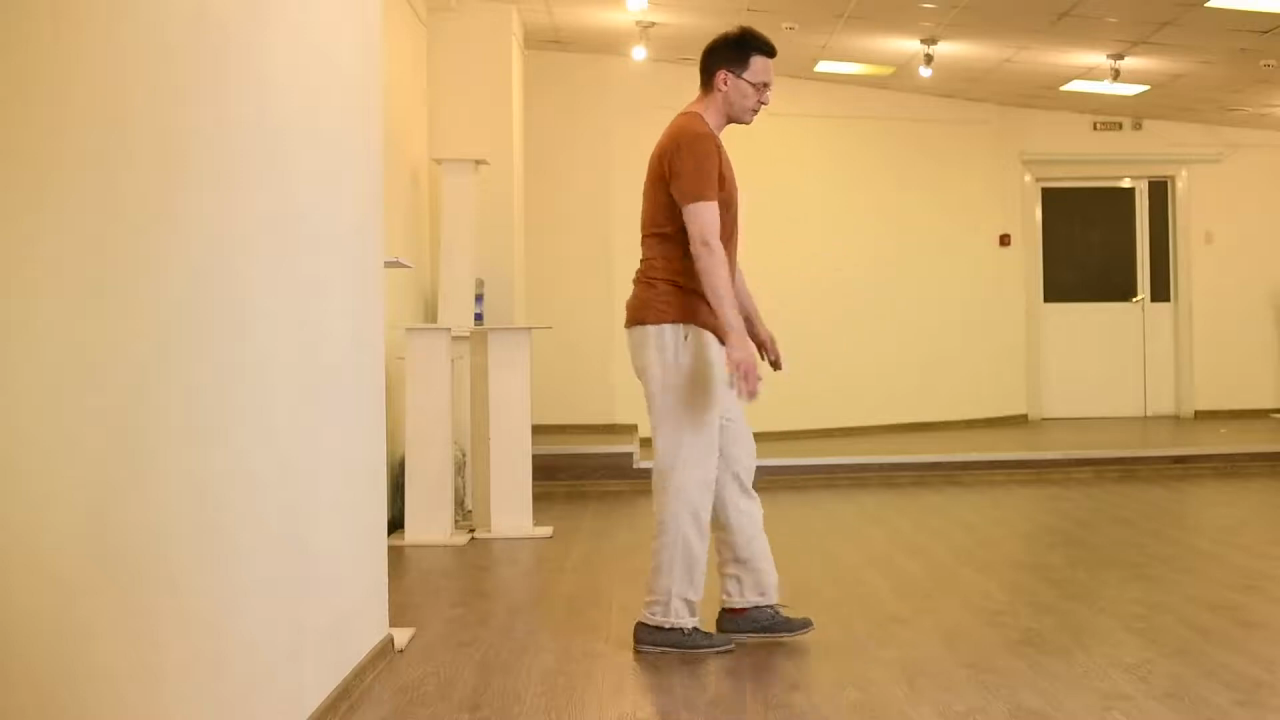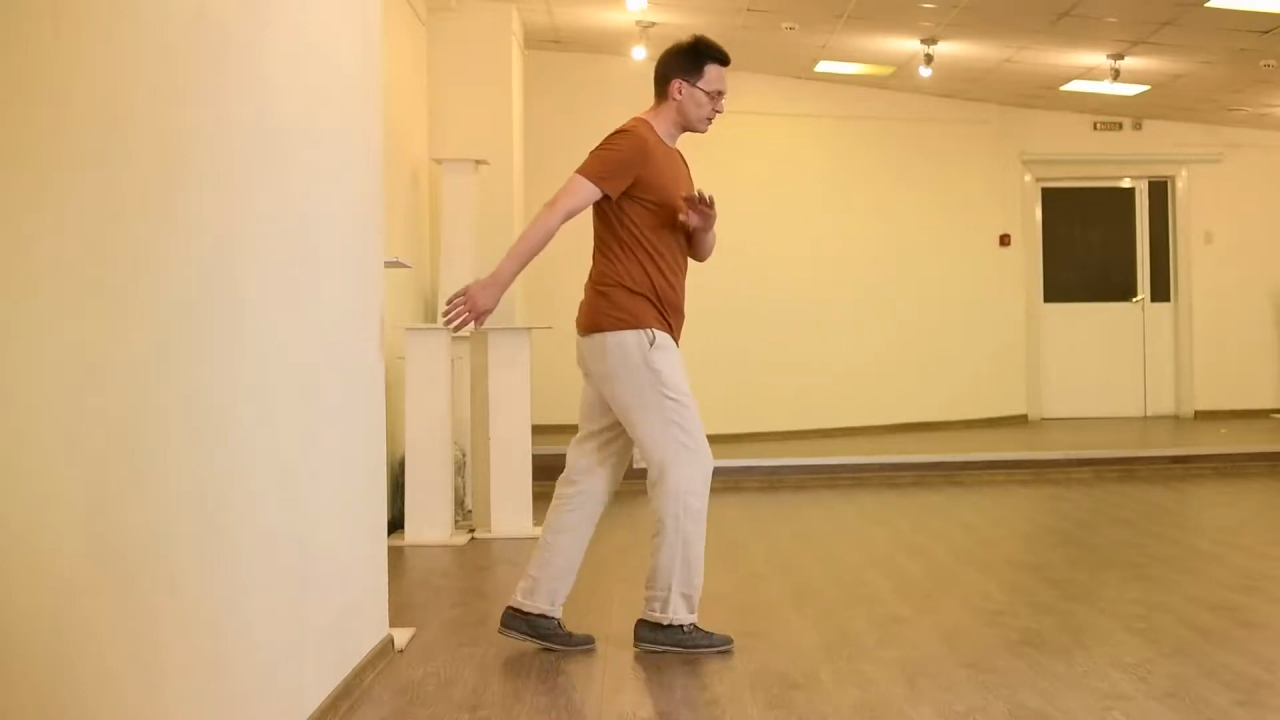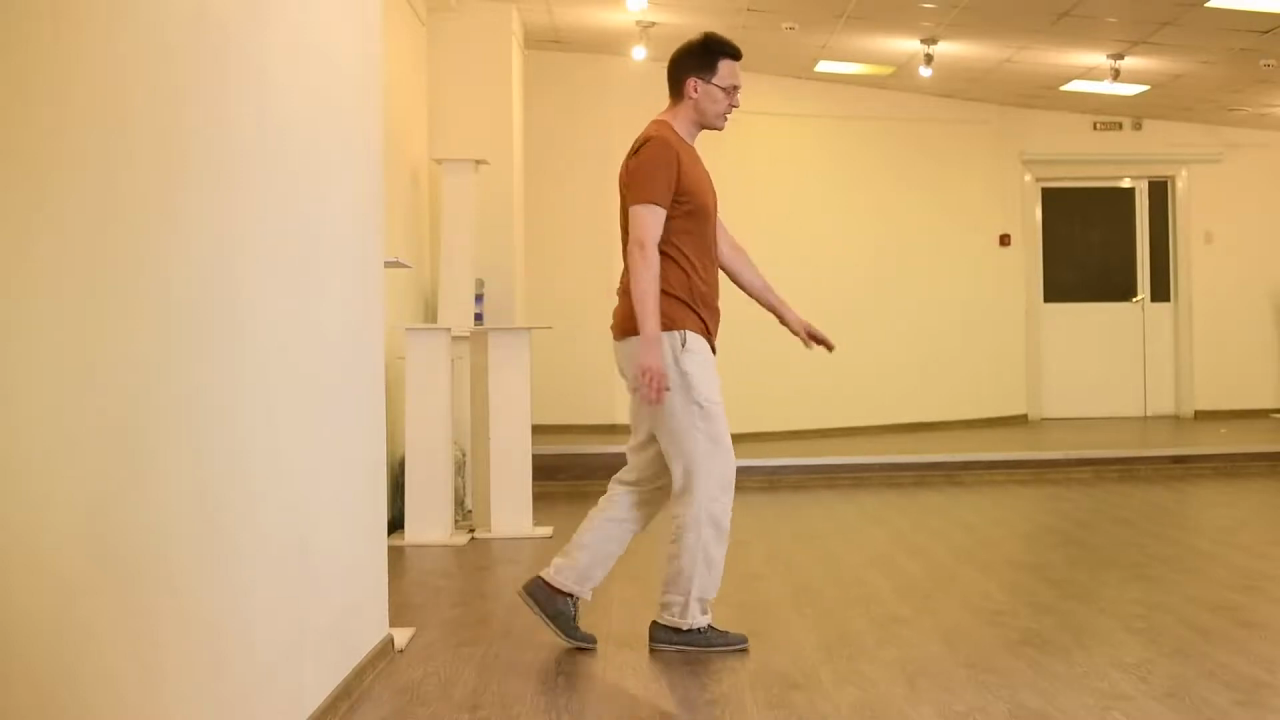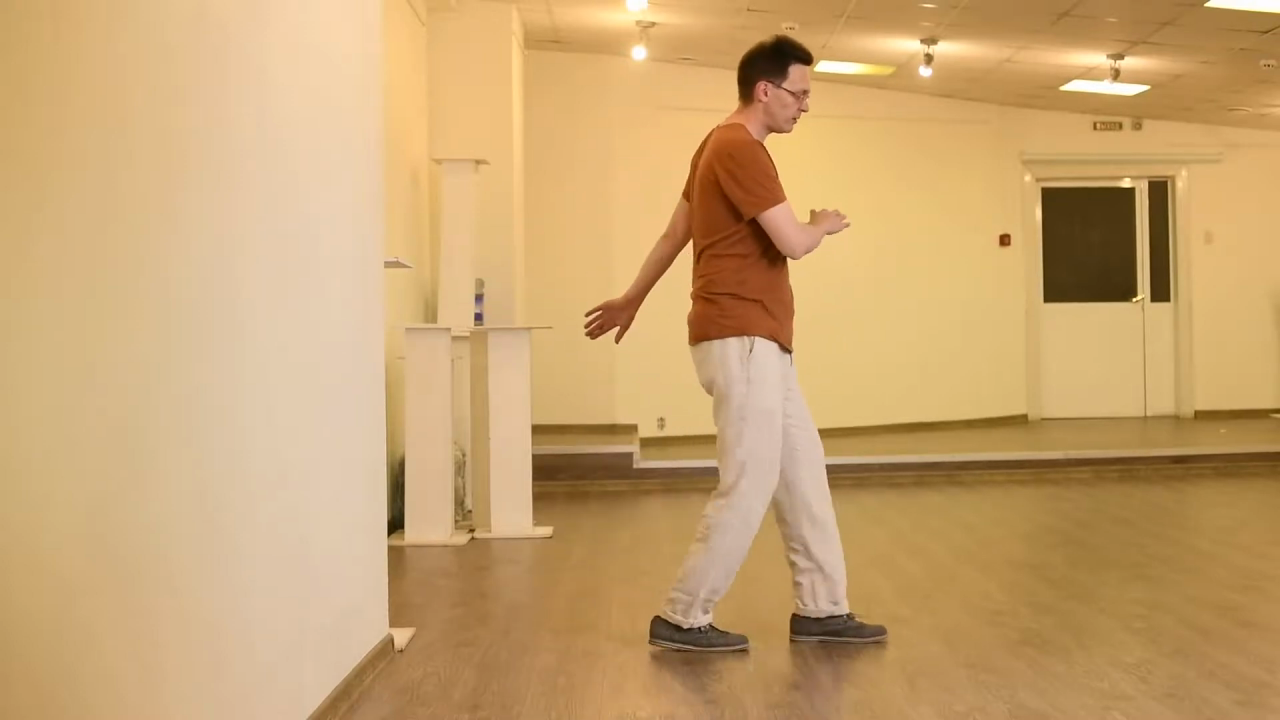
dt=0.5s
person 1, frame 1
left shoulder: (698, 139)
right shoulder: (694, 140)
left elbow: (720, 247)
right elbow: (706, 245)
left wrist: (753, 323)
right wrist: (735, 334)
left hip: (693, 332)
right hip: (676, 330)
left knee: (733, 464)
right knee: (692, 473)
left ankle: (747, 602)
right ankle: (666, 620)
person 1, frame 2
left shoulder: (672, 159)
right shoulder: (632, 144)
left elbow: (700, 253)
right elbow: (557, 210)
left wrist: (704, 225)
right wrist: (496, 283)
left hip: (623, 336)
right hip: (630, 335)
left knee: (590, 475)
right knee: (686, 466)
left ankle: (532, 607)
right ankle: (668, 617)
person 1, frame 3
left shoulder: (683, 153)
right shoulder: (658, 147)
left elbow: (721, 247)
right elbow: (643, 249)
left wrist: (786, 314)
right wrist: (648, 339)
left hip: (672, 340)
right hip: (668, 338)
left knee: (647, 476)
right knee: (709, 473)
left ankle: (560, 584)
right ankle: (683, 619)
person 1, frame 4
left shoulder: (722, 147)
right shoulder: (740, 150)
left elbow: (674, 232)
right elbow: (792, 243)
left wrist: (633, 299)
right wrist: (824, 224)
left hip: (754, 340)
right hip: (740, 339)
left knee: (803, 469)
right knee: (750, 480)
left ankle: (822, 609)
right ankle: (683, 616)
